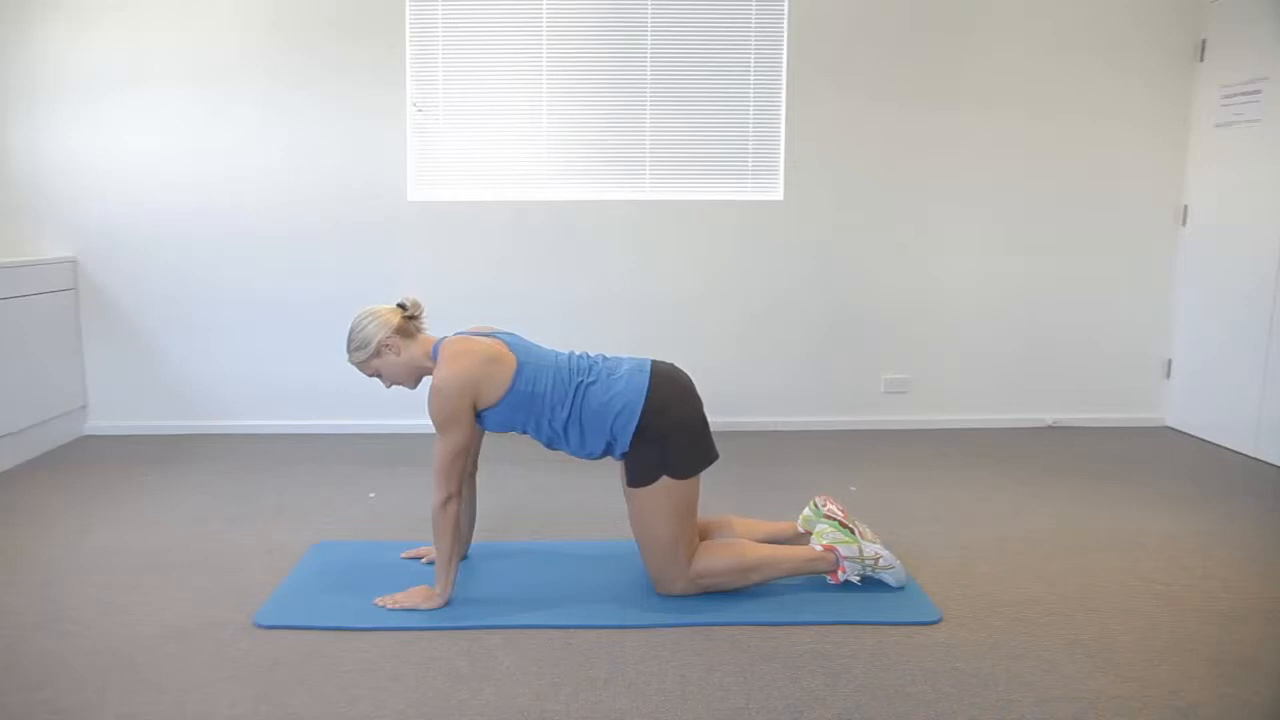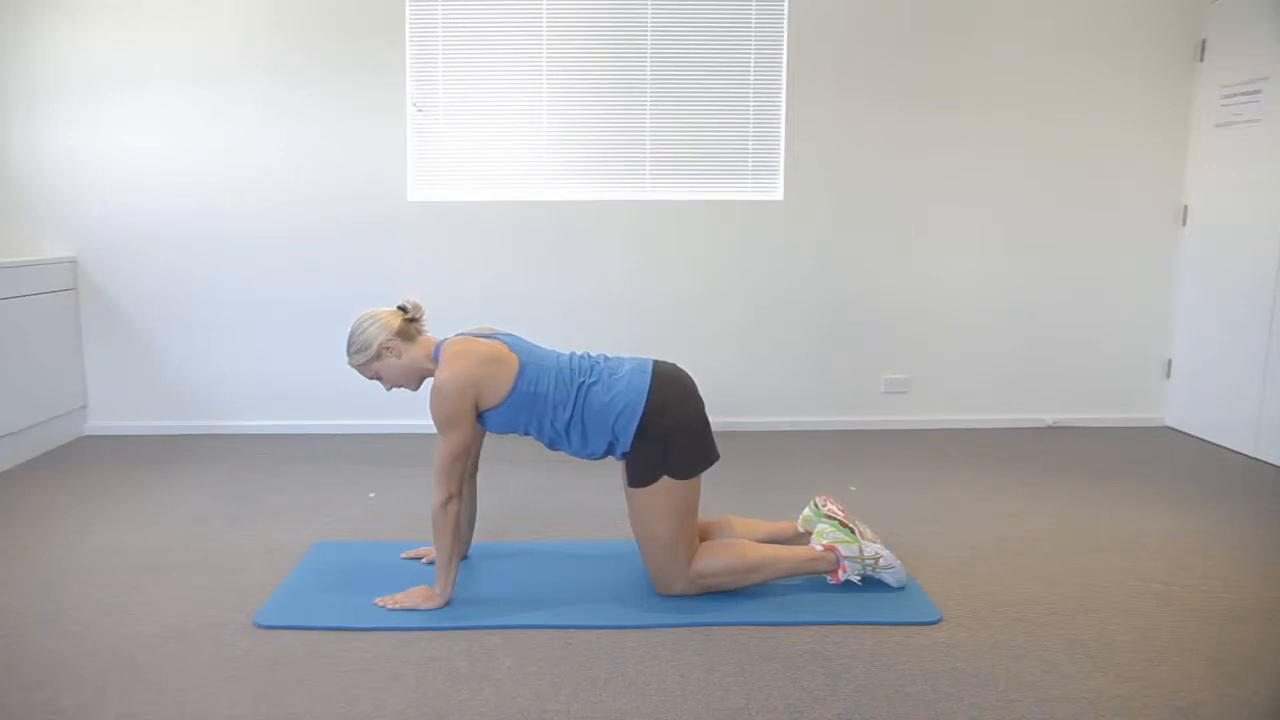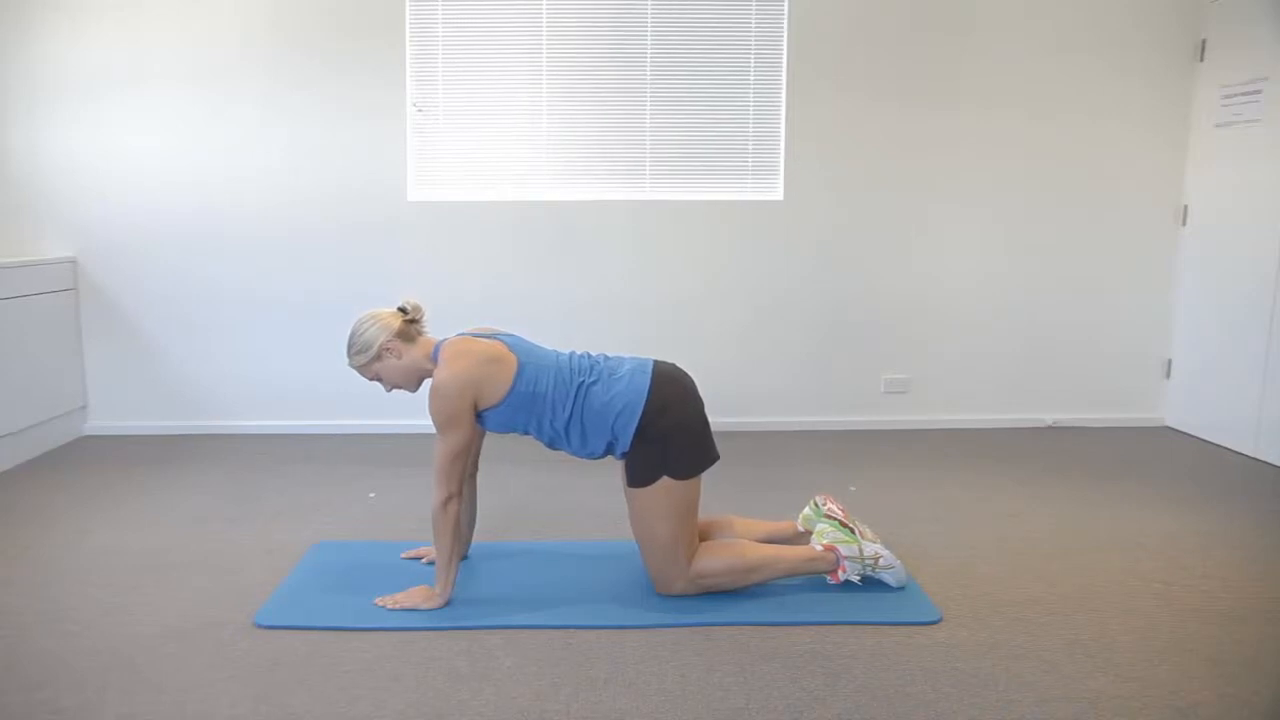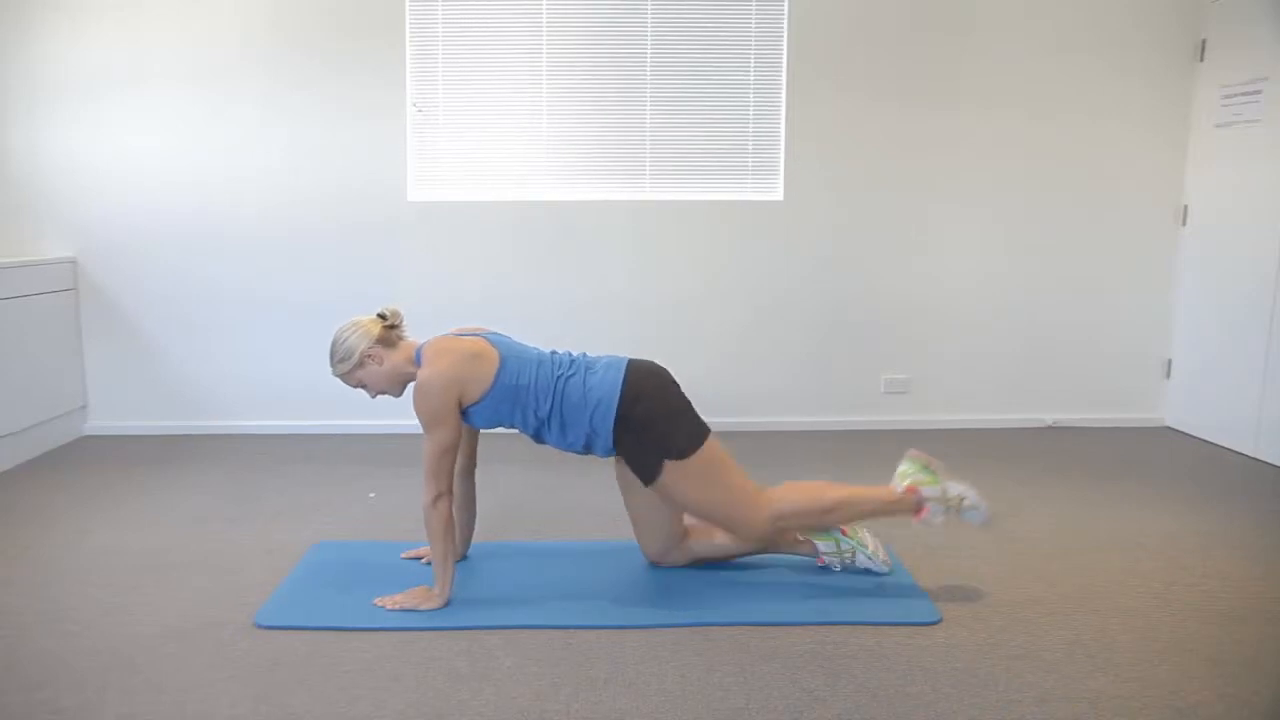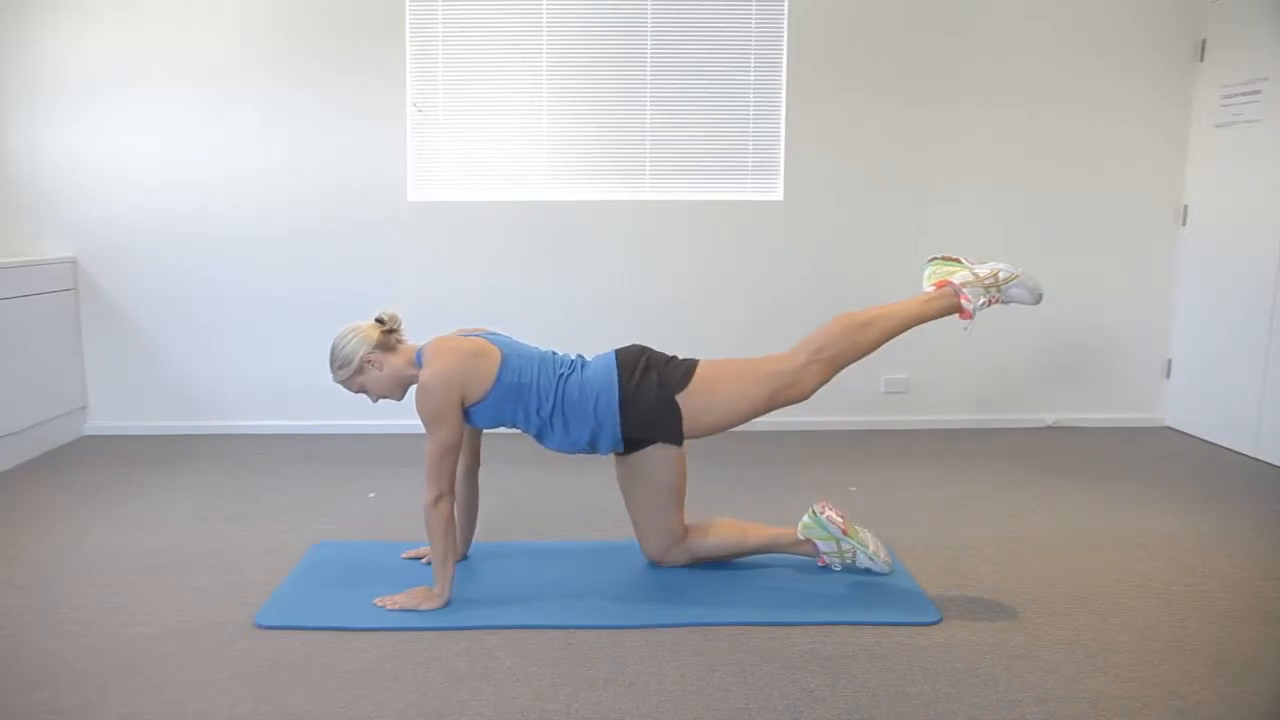
dt=1s
person 1, frame 1
left shoulder: (450, 380)
right shoulder: (465, 347)
left elbow: (448, 491)
right elbow: (467, 472)
left wrist: (441, 589)
right wrist: (456, 546)
left hip: (650, 418)
right hip: (650, 398)
left knee: (674, 576)
right knee: (673, 540)
left ankle: (834, 553)
right ankle: (810, 526)
person 1, frame 2
left shoulder: (452, 380)
right shoulder: (467, 349)
left elbow: (449, 491)
right elbow: (468, 473)
left wrist: (440, 589)
right wrist: (457, 547)
left hip: (653, 416)
right hip: (653, 397)
left knee: (674, 575)
right knee: (673, 540)
left ankle: (833, 553)
right ankle: (812, 525)
person 1, frame 3
left shoulder: (450, 379)
right shoulder: (467, 350)
left elbow: (448, 491)
right elbow: (467, 474)
left wrist: (440, 589)
right wrist: (457, 547)
left hip: (653, 417)
right hip: (653, 396)
left knee: (673, 576)
right knee: (673, 539)
left ankle: (832, 554)
right ankle: (811, 526)
person 1, frame 4
left shoulder: (433, 379)
right shoulder: (452, 356)
left elbow: (439, 491)
right elbow: (464, 473)
left wrist: (438, 588)
right wrist: (456, 547)
left hip: (634, 411)
right hip: (628, 402)
left knee: (753, 517)
right knee: (667, 549)
left ankle: (913, 494)
right ankle: (815, 538)
person 1, frame 5
left shoulder: (436, 380)
right shoulder: (452, 358)
left elbow: (439, 491)
right elbow: (468, 472)
left wrist: (439, 588)
right wrist: (456, 547)
left hip: (639, 397)
right hip: (632, 414)
left knee: (800, 370)
right knee: (668, 549)
left ankle: (955, 292)
right ankle: (812, 538)
